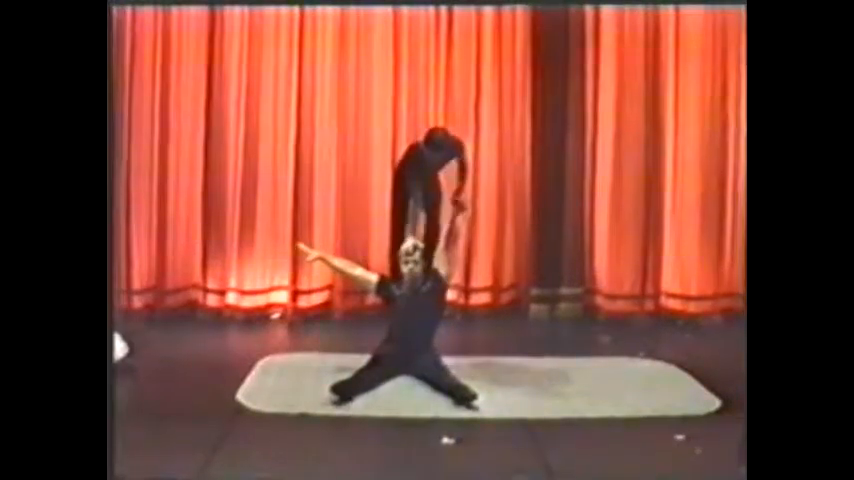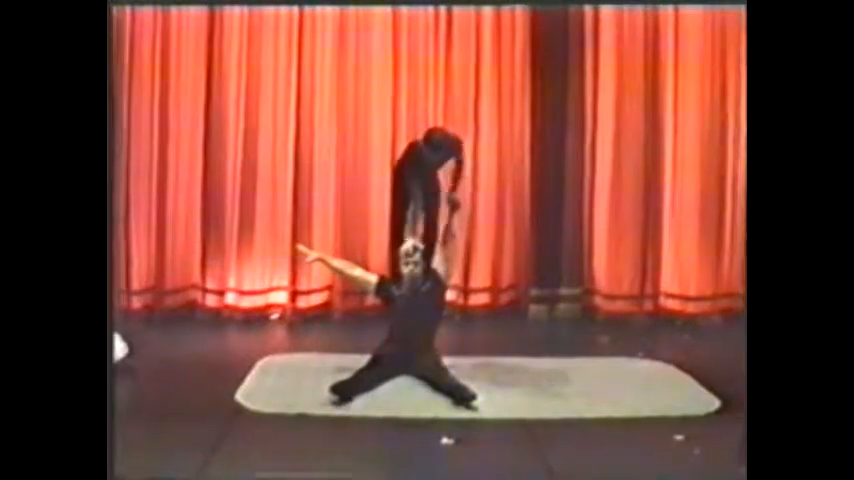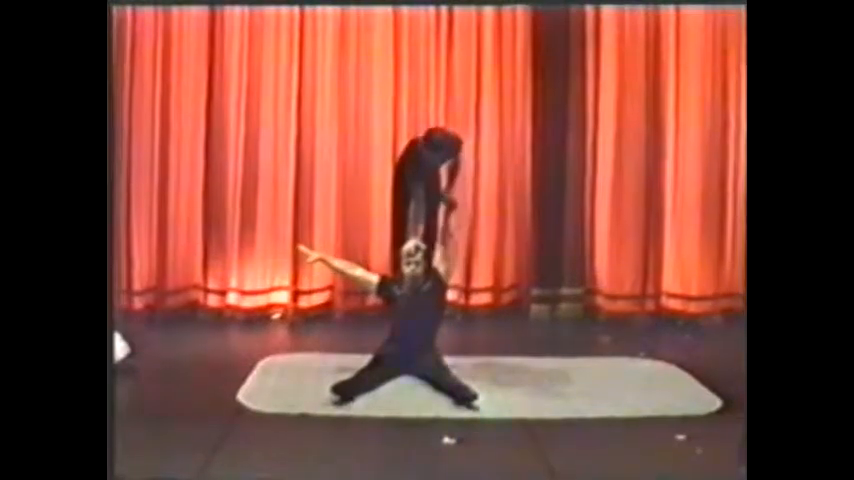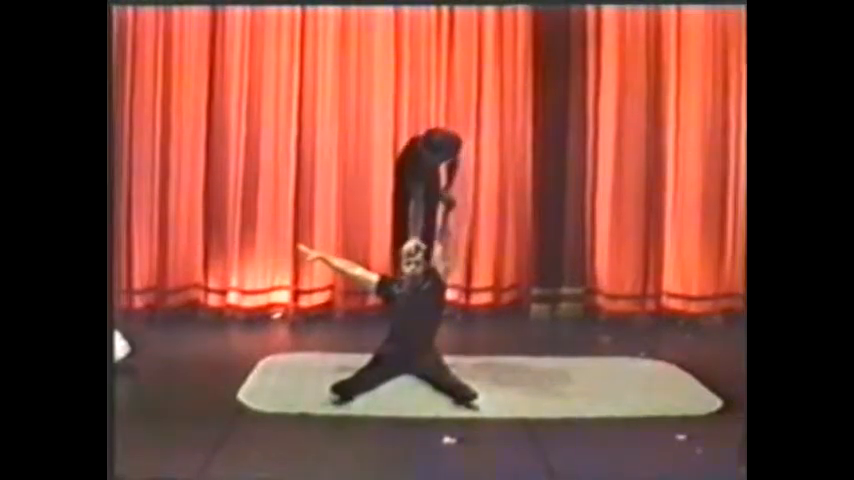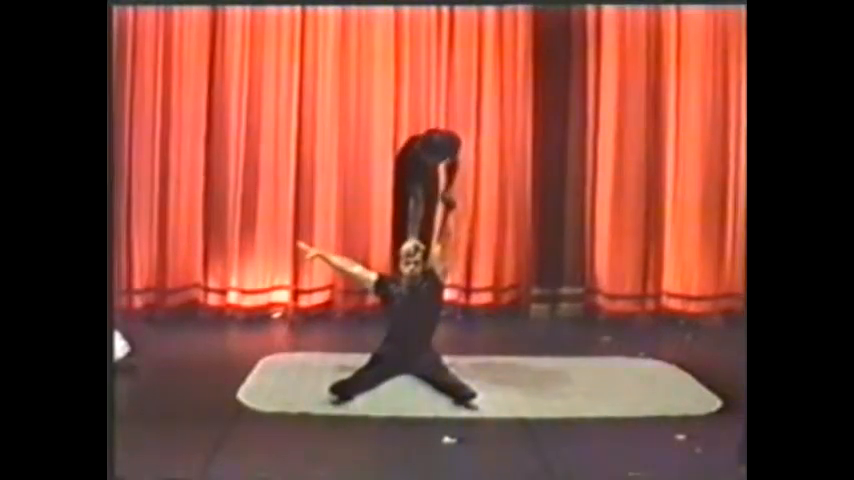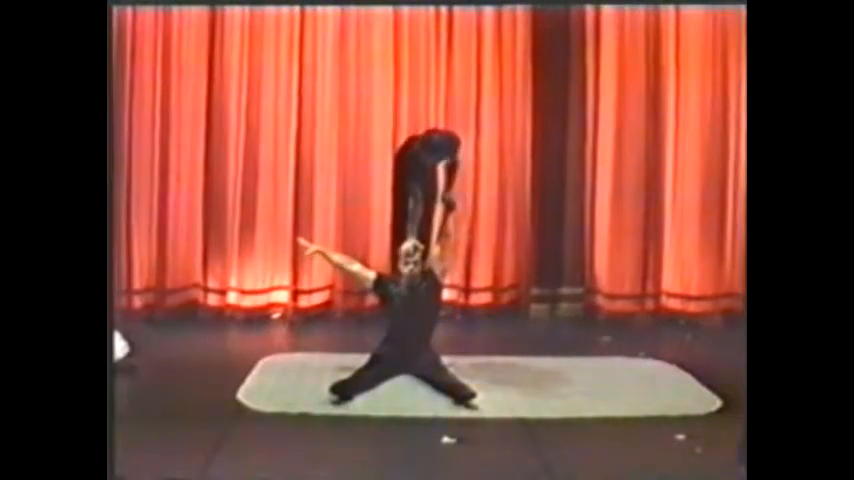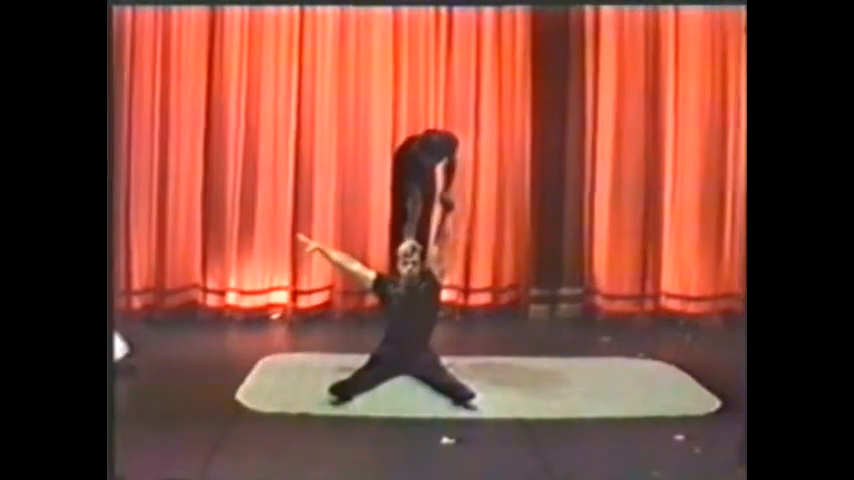
dt=0.1s
person 1, frame 1
left shoulder: (435, 284)
right shoulder: (393, 288)
left elbow: (448, 251)
right elbow: (356, 271)
left wrist: (454, 216)
right wrist: (322, 256)
left hip: (423, 355)
right hip: (392, 353)
left knee: (457, 391)
right knee: (359, 383)
left ankle: (465, 400)
right ankle: (343, 395)
person 1, frame 2
left shoulder: (434, 284)
right shoulder: (393, 288)
left elbow: (446, 248)
right elbow: (355, 272)
left wrist: (451, 214)
right wrist: (321, 257)
left hip: (424, 356)
right hip: (392, 354)
left knee: (453, 389)
right knee: (359, 383)
left ankle: (464, 400)
right ankle: (342, 396)
person 1, frame 3
left shoulder: (435, 284)
right shoulder: (394, 288)
left elbow: (444, 248)
right elbow: (357, 273)
left wrist: (448, 213)
right wrist: (322, 257)
left hip: (425, 356)
right hip: (394, 354)
left knee: (460, 394)
right knee: (359, 384)
left ankle: (465, 400)
right ankle: (343, 395)
person 1, frame 4
left shoulder: (434, 283)
right shoulder: (393, 287)
left elbow: (442, 246)
right elbow: (356, 271)
right wrist: (322, 256)
left hip: (424, 355)
right hip: (393, 354)
left knee: (457, 391)
right knee: (360, 382)
left ankle: (465, 400)
right ankle: (344, 396)
person 1, frame 5
left shoulder: (432, 283)
right shoulder: (391, 286)
left elbow: (441, 246)
right elbow: (354, 269)
left wrist: (446, 212)
right wrist: (321, 253)
left hip: (423, 355)
right hip: (391, 353)
left knee: (458, 391)
right knee: (357, 383)
left ankle: (464, 399)
right ankle: (342, 395)
person 1, frame 6
left shoulder: (431, 283)
right shoulder: (389, 286)
left elbow: (441, 245)
right elbow: (353, 267)
right wrist: (321, 250)
left hip: (422, 355)
right hip: (390, 354)
left knee: (455, 389)
right knee: (357, 383)
left ankle: (463, 398)
right ankle: (343, 395)
person 1, frame 7
left shoulder: (429, 283)
right shoulder: (388, 286)
left elbow: (439, 246)
right elbow: (353, 267)
left wrist: (445, 213)
right wrist: (321, 248)
left hip: (421, 355)
right hip: (390, 354)
left knee: (458, 392)
right knee: (355, 384)
left ankle: (462, 399)
right ankle: (342, 395)
person 2, frame 1
left shoulder: (455, 145)
right shoulder: (415, 154)
left elbow: (462, 163)
right elbow: (414, 198)
left wrist: (459, 191)
right wrist: (411, 236)
left hip: (429, 178)
right hip: (407, 180)
left knee: (434, 226)
right knee: (401, 227)
right ankle: (397, 277)
person 2, frame 2
left shoulder: (454, 144)
right shoulder: (415, 154)
left elbow: (459, 163)
right elbow: (415, 199)
left wrist: (453, 191)
left hip: (428, 176)
right hip: (407, 177)
left knee: (431, 225)
right knee: (400, 225)
right ankle: (398, 275)
person 2, frame 3
left shoulder: (454, 143)
right shoulder: (415, 153)
left elbow: (455, 163)
right elbow: (417, 200)
left wrist: (448, 190)
left hip: (430, 173)
right hip: (408, 175)
left knee: (431, 222)
right knee: (402, 219)
right ankle: (400, 272)
person 2, frame 4
left shoulder: (453, 143)
right shoulder: (414, 155)
left elbow: (453, 162)
right elbow: (423, 194)
left wrist: (447, 188)
left hip: (429, 173)
right hip: (409, 172)
left knee: (430, 220)
right knee: (403, 220)
person 2, frame 5
left shoulder: (452, 143)
right shoulder: (412, 155)
left elbow: (453, 163)
right elbow: (425, 192)
left wrist: (448, 190)
left hip: (428, 171)
right hip: (408, 170)
left knee: (427, 219)
right knee: (402, 217)
person 2, frame 6
left shoulder: (451, 142)
right shoulder: (412, 154)
left elbow: (452, 162)
left wrist: (447, 190)
left hip: (426, 171)
right hip: (409, 168)
person 2, frame 7
left shoulder: (449, 143)
right shoulder: (409, 153)
left elbow: (451, 161)
left wrist: (446, 191)
left hip: (423, 172)
right hip: (406, 172)
left knee: (425, 217)
